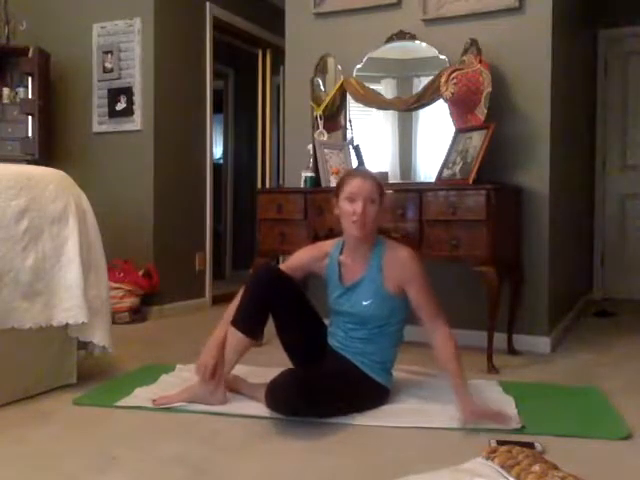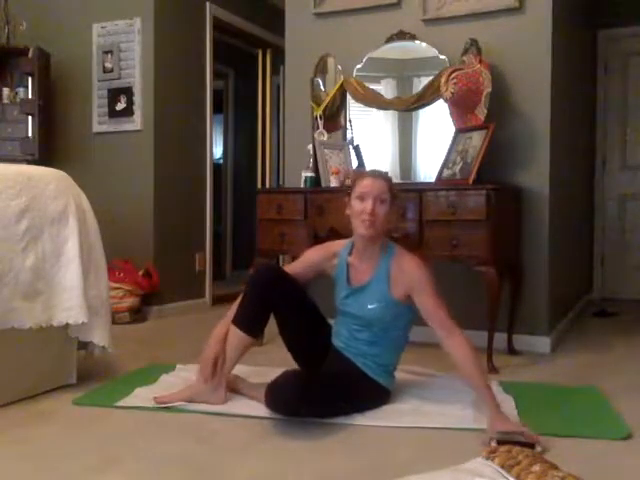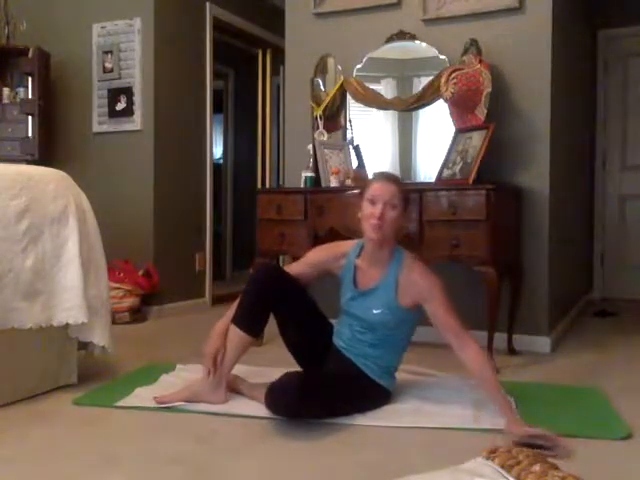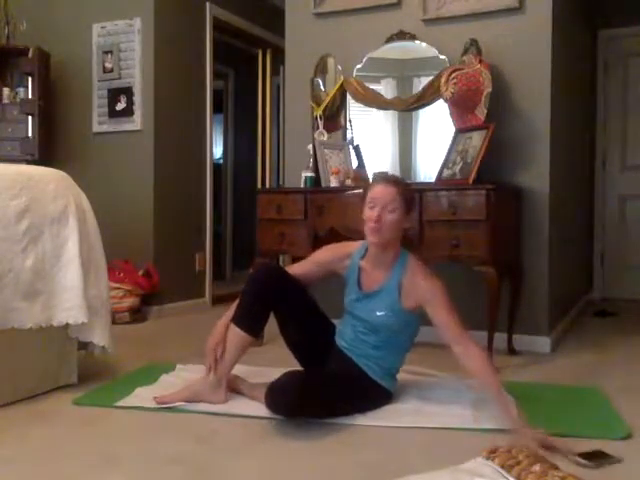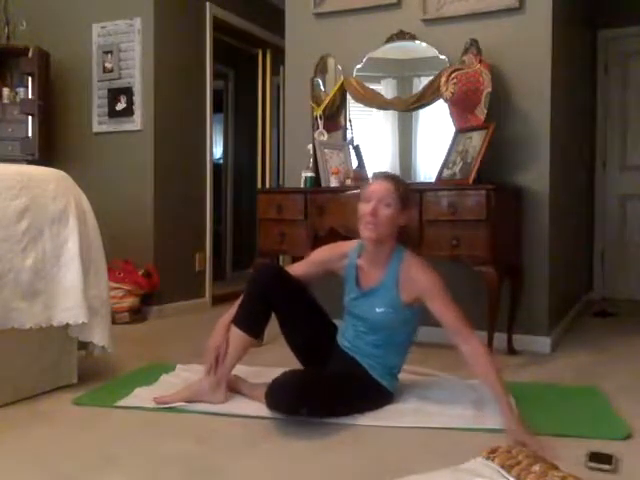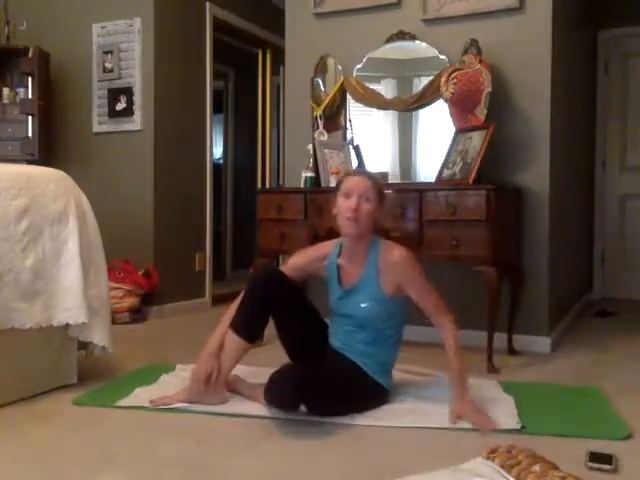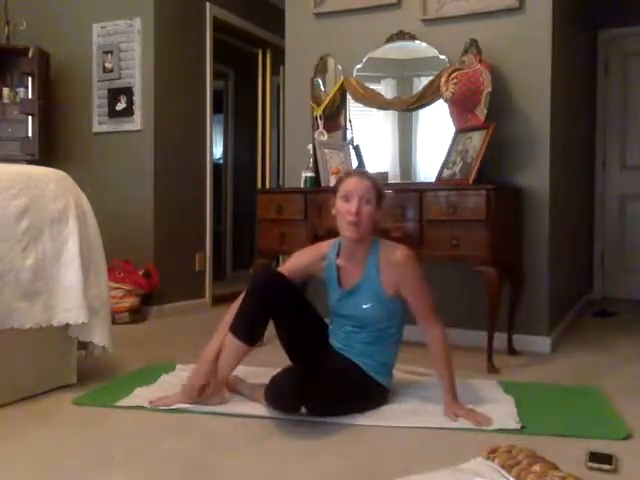
dt=0.4s
person 1, frame 1
left shoulder: (399, 259)
right shoulder: (322, 255)
left elbow: (438, 328)
right elbow: (252, 291)
left wrist: (464, 398)
right wrist: (216, 341)
left hip: (365, 379)
right hip: (325, 351)
left knee: (288, 391)
right knee: (266, 276)
left ankle: (233, 385)
right ankle: (212, 382)
person 1, frame 2
left shoulder: (406, 268)
right shoulder: (331, 255)
left elbow: (450, 336)
right elbow: (263, 288)
left wrist: (494, 412)
right wrist: (220, 332)
left hip: (365, 381)
right hip: (329, 351)
left knee: (289, 393)
right knee: (267, 276)
left ankle: (234, 384)
right ankle: (213, 382)
person 1, frame 3
left shoulder: (415, 277)
right shoulder: (339, 255)
left elbow: (464, 344)
right elbow: (265, 287)
left wrist: (511, 417)
right wrist: (223, 324)
left hip: (366, 382)
right hip: (330, 350)
left knee: (289, 395)
right knee: (267, 276)
left ankle: (235, 385)
right ankle: (213, 382)
person 1, frame 4
left shoulder: (418, 281)
right shoulder: (343, 256)
left elbow: (465, 347)
right elbow: (274, 282)
left wrist: (518, 421)
right wrist: (224, 321)
left hip: (365, 382)
right hip: (331, 350)
left knee: (287, 395)
right knee: (265, 276)
left ankle: (234, 385)
right ankle: (214, 381)
person 1, frame 5
left shoulder: (415, 275)
right shoulder: (341, 255)
left elbow: (468, 341)
right elbow: (270, 284)
left wrist: (511, 417)
right wrist: (226, 322)
left hip: (368, 381)
right hip: (333, 351)
left knee: (288, 393)
right knee: (267, 276)
left ankle: (238, 385)
right ankle: (215, 382)
person 1, frame 6
left shoulder: (395, 261)
right shoulder: (322, 256)
left elbow: (445, 322)
right elbow: (252, 293)
left wrist: (461, 394)
right wrist: (212, 348)
left hip: (364, 380)
right hip: (327, 352)
left knee: (285, 387)
right knee: (266, 279)
left ankle: (232, 385)
right ankle: (211, 383)
person 1, frame 7
left shoulder: (397, 260)
right shoulder: (319, 256)
left elbow: (433, 327)
right elbow: (251, 297)
left wrist: (451, 399)
right wrist: (208, 357)
left hip: (365, 381)
right hip: (327, 352)
left knee: (285, 391)
right knee: (266, 281)
left ankle: (234, 387)
right ankle: (213, 383)
